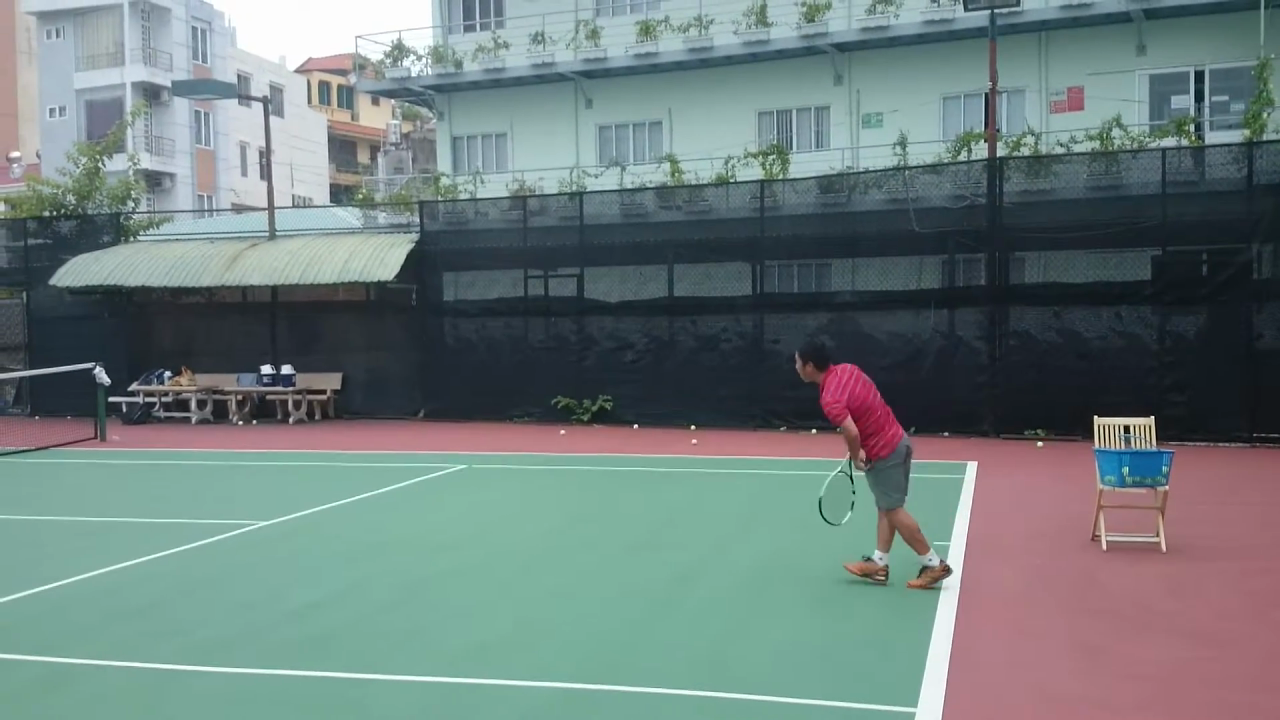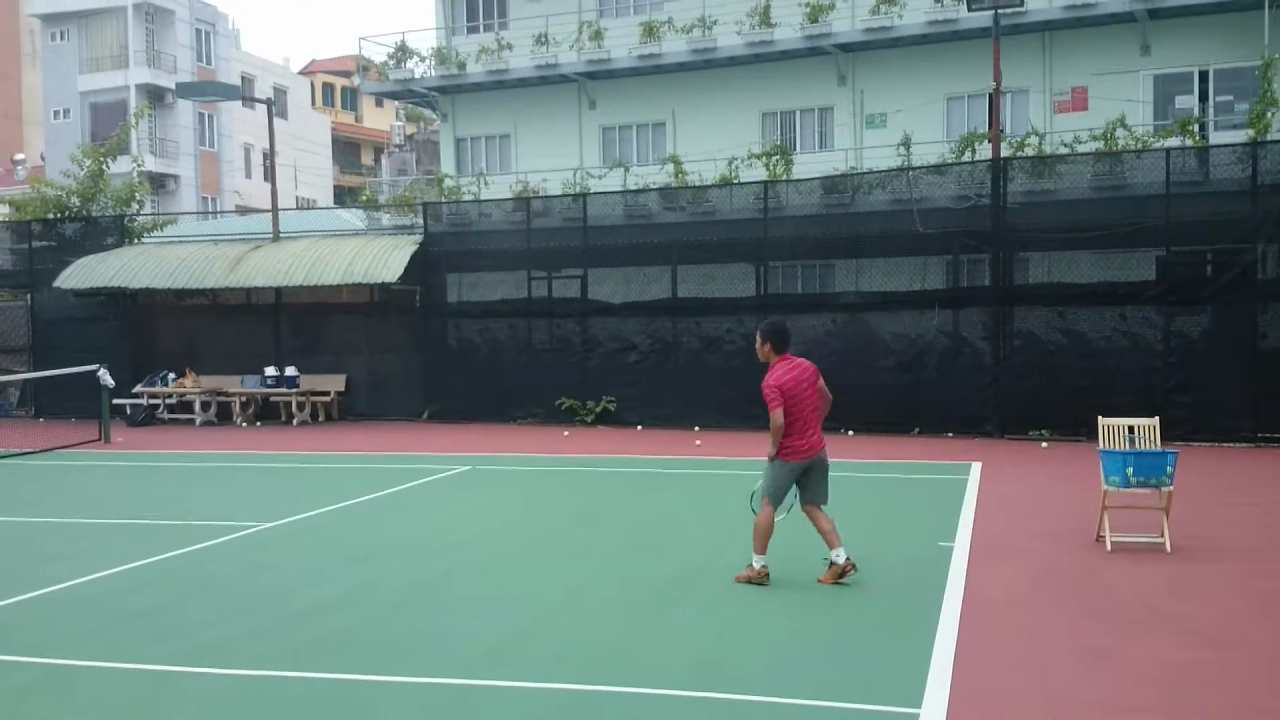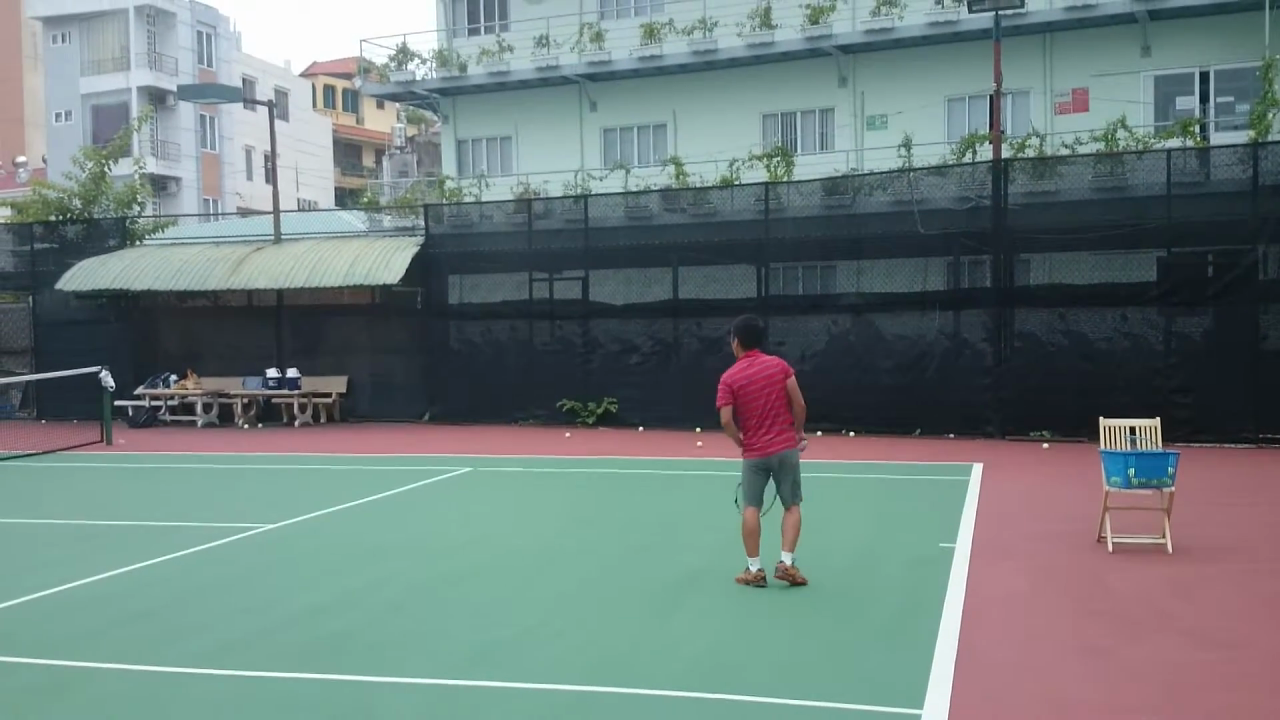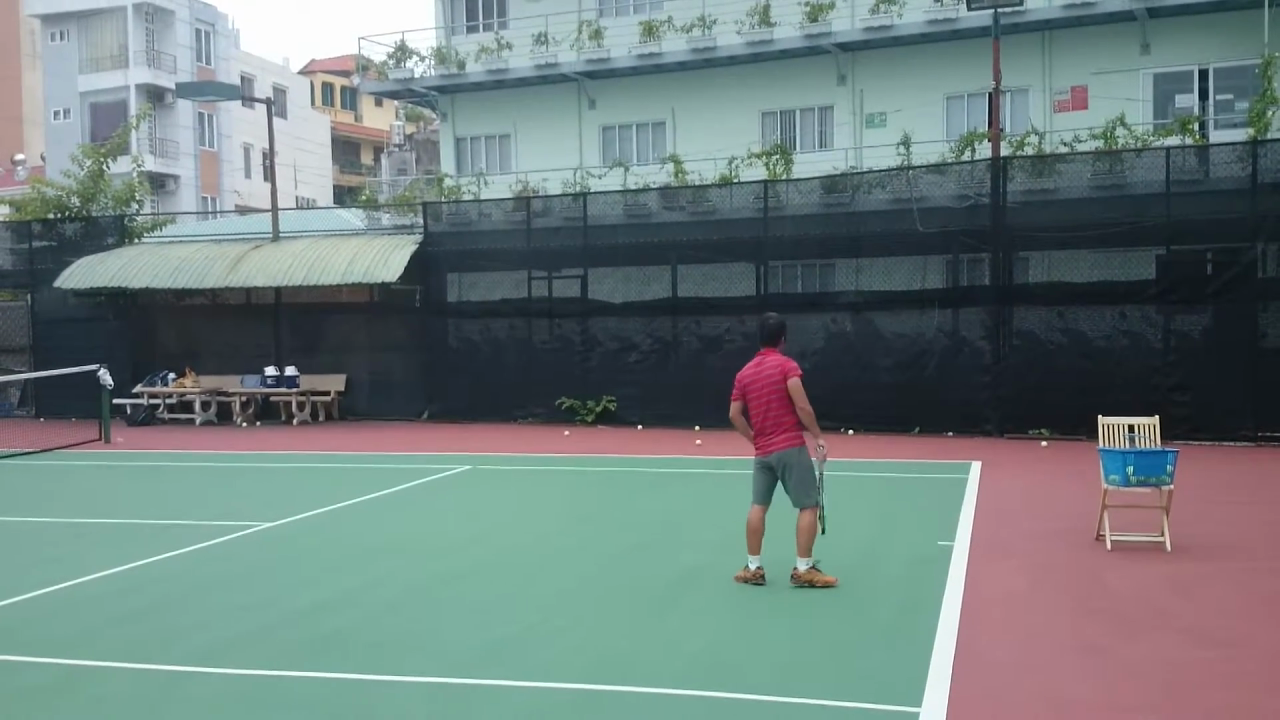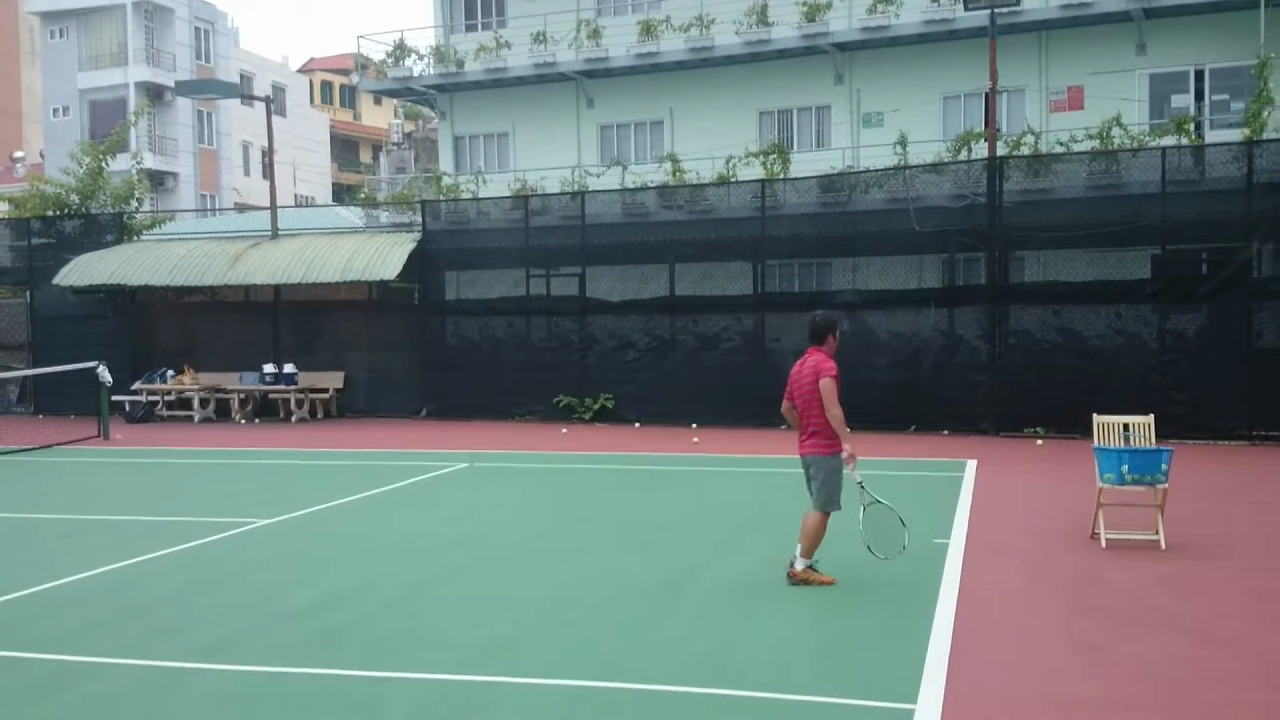
dt=0.4s
person 1, frame 1
left shoulder: (830, 399)
right shoulder: (848, 370)
left elbow: (852, 433)
right elbow: (872, 393)
left wrist: (855, 456)
left hip: (884, 452)
right hip: (898, 439)
left knee: (894, 511)
right knee: (889, 506)
left ankle: (934, 564)
right ankle: (878, 563)
person 1, frame 2
left shoulder: (772, 381)
right shoulder: (807, 366)
left elbow: (778, 422)
right elbow: (827, 399)
left wrist: (773, 447)
left hip: (789, 454)
right hip: (816, 450)
left knee: (766, 505)
right knee: (813, 507)
left ankle: (759, 567)
right ankle: (841, 559)
person 1, frame 3
left shoulder: (729, 378)
right shoulder: (779, 365)
left elbow: (726, 421)
right elbow: (799, 405)
left wrist: (742, 443)
right wrist: (798, 431)
left hip: (755, 454)
right hip: (786, 448)
left knee: (751, 508)
right knee: (792, 506)
left ankle: (754, 570)
right ankle: (786, 563)
person 1, frame 4
left shoulder: (744, 373)
right shoulder: (787, 366)
left elbow: (735, 415)
right elbow: (802, 406)
right wrist: (818, 437)
left hip: (763, 452)
right hip: (791, 448)
left knee: (758, 507)
right knee: (808, 507)
left ankle: (753, 567)
right ankle: (803, 569)
person 1, frame 5
left shoulder: (798, 367)
right shoulder: (825, 365)
left elbow: (786, 409)
right elbow: (831, 407)
right wrist: (846, 441)
left hip: (807, 448)
right hip: (826, 449)
left knee: (818, 505)
right knee: (822, 509)
left ankle: (800, 557)
right ankle: (801, 567)
